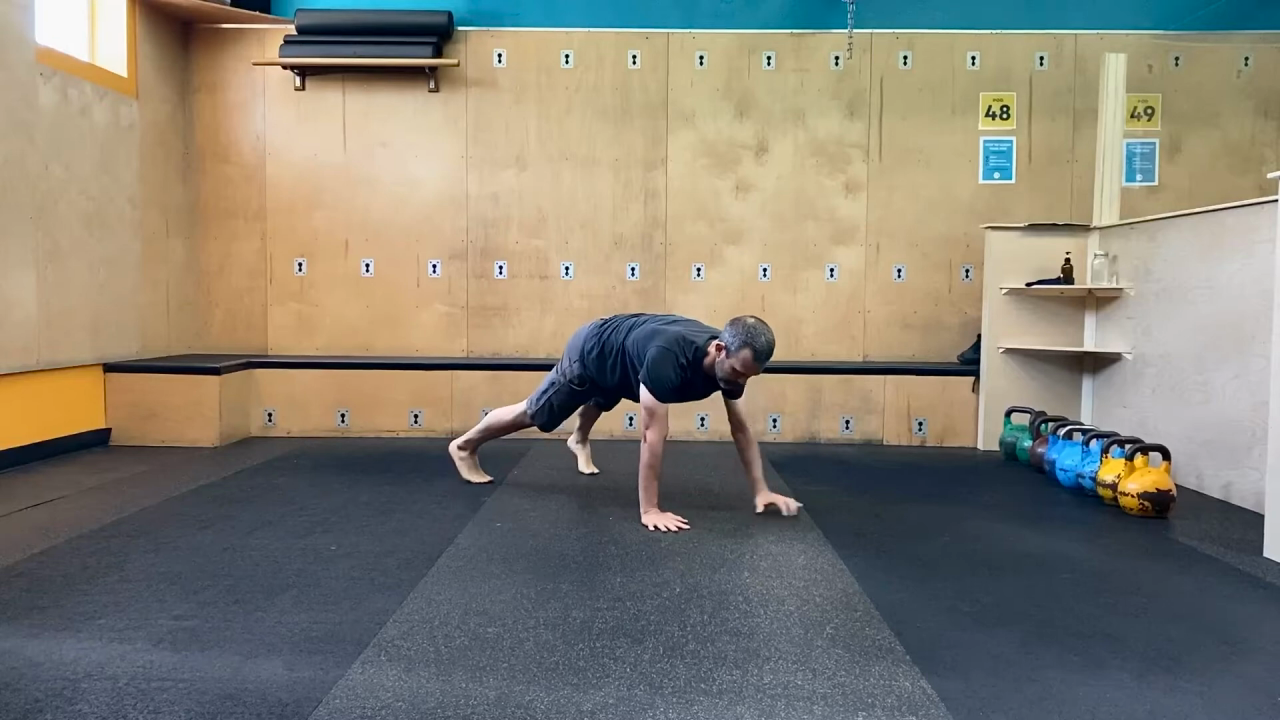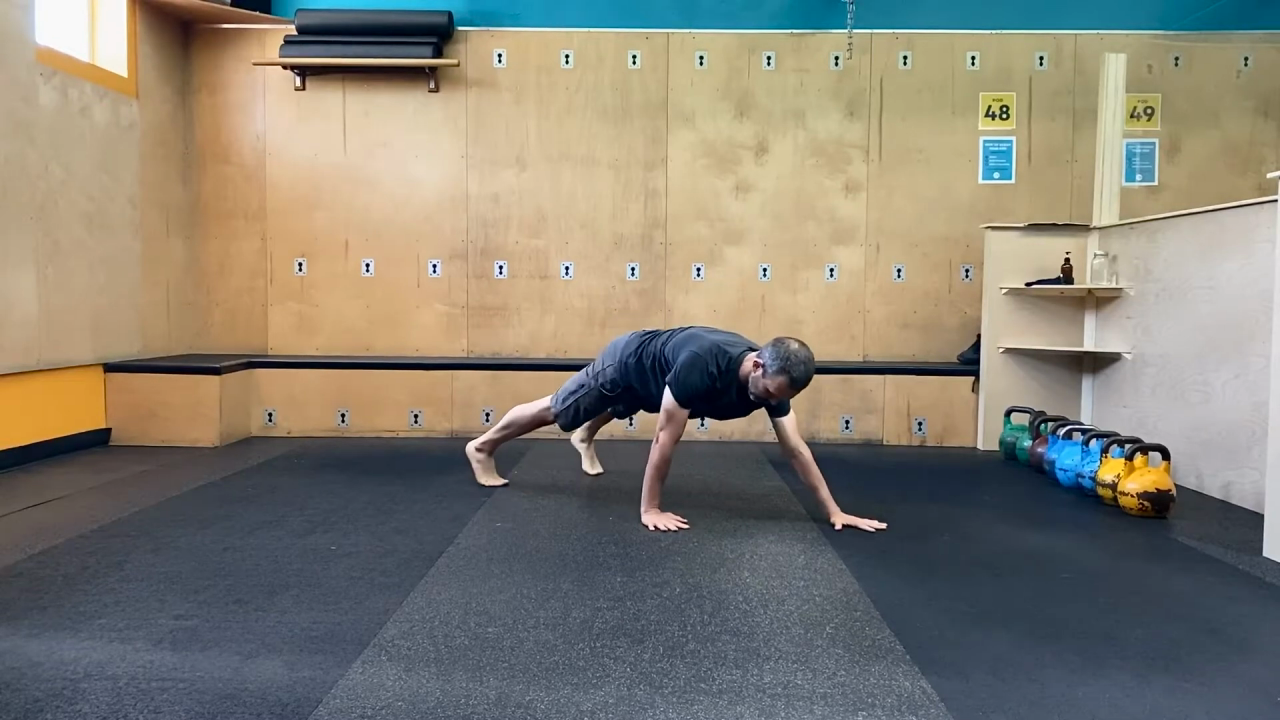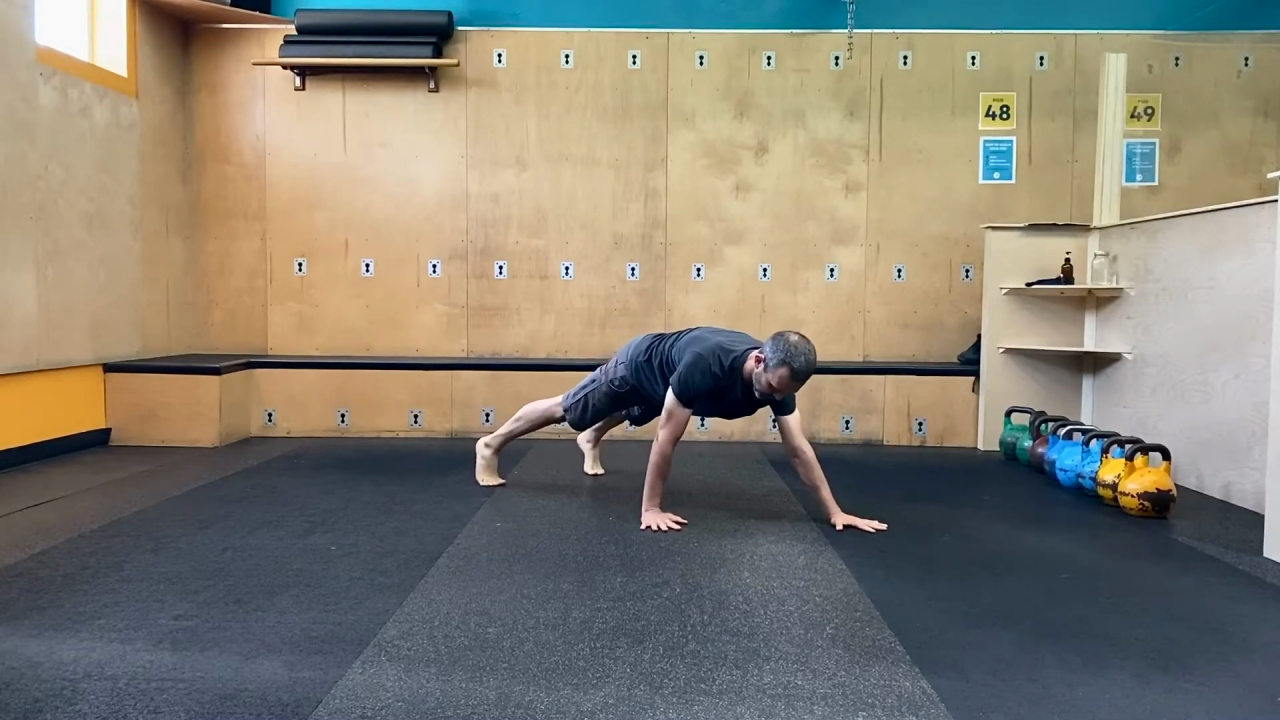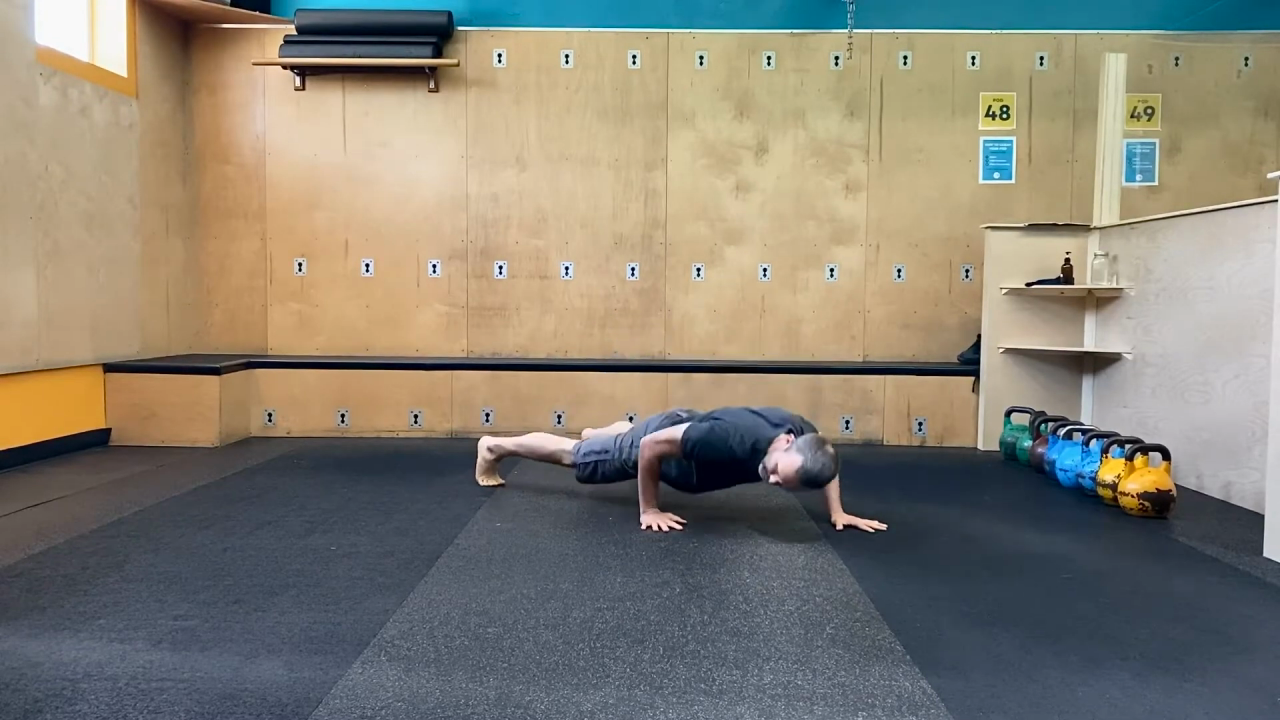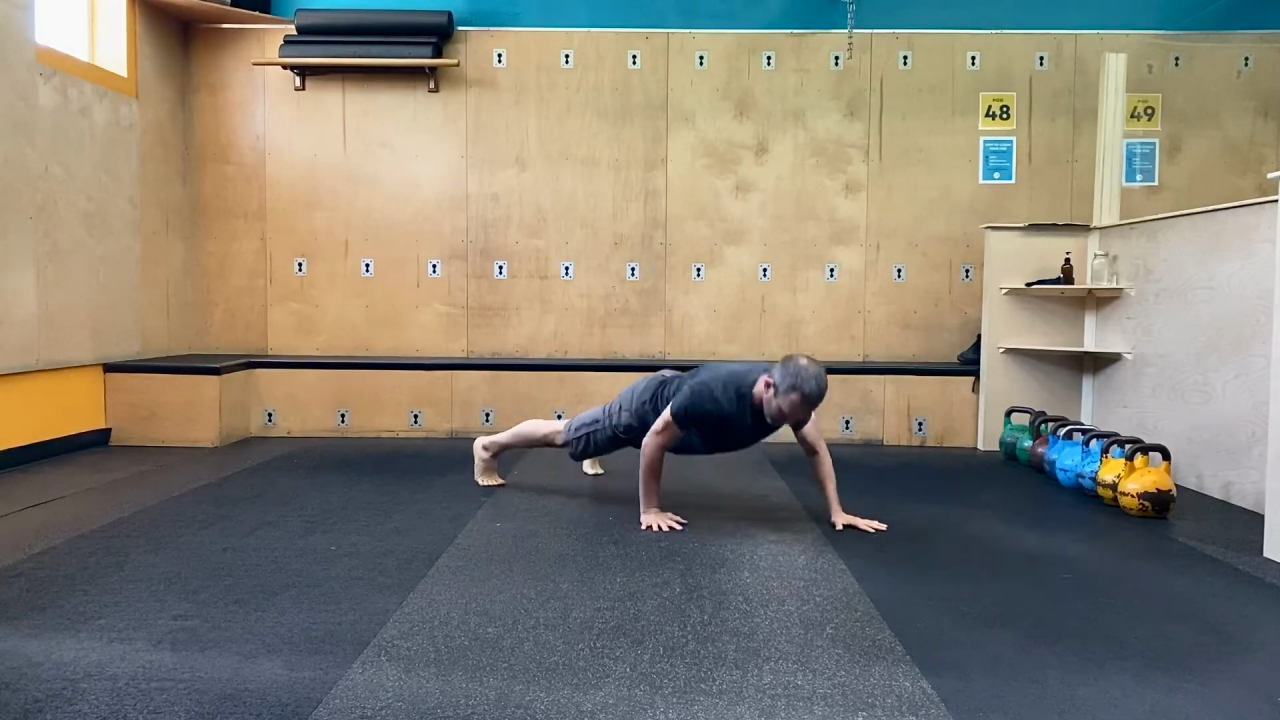
dt=1s
person 1, frame 1
left shoulder: (728, 360)
right shoulder: (670, 357)
left elbow: (741, 427)
right elbow: (654, 435)
left wrist: (762, 490)
right wrist: (650, 511)
left hip: (617, 359)
right hip: (591, 351)
left knee: (601, 400)
right knee: (531, 414)
left ankle: (580, 441)
right ankle: (464, 447)
person 1, frame 2
left shoulder: (772, 381)
right shoulder: (702, 365)
left elbow: (795, 448)
right elbow: (666, 439)
left wrist: (833, 511)
right wrist: (650, 510)
left hip: (647, 382)
right hip: (627, 362)
left knee: (616, 408)
right knee: (553, 410)
left ankle: (585, 438)
right ankle: (482, 448)
person 1, frame 3
left shoulder: (777, 377)
right shoulder: (706, 364)
left elbow: (798, 448)
right elbow: (666, 440)
left wrist: (834, 512)
right wrist: (650, 510)
left hip: (660, 384)
right hip: (639, 364)
left knee: (630, 415)
right knee: (564, 409)
left ankle: (591, 439)
right ankle: (490, 446)
person 1, frame 4
left shoulder: (802, 432)
right shoulder: (732, 443)
left elbow: (827, 452)
right elbow: (651, 447)
left wrist: (836, 510)
right wrist: (648, 511)
left hip: (687, 430)
right hip: (659, 438)
right knee: (570, 455)
left ankle: (596, 433)
right ankle: (495, 447)
person 1, frame 5
left shoulder: (787, 396)
right shoulder: (714, 394)
left elbow: (816, 447)
right elbow: (652, 440)
left wrist: (836, 512)
right wrist: (649, 510)
left hip: (675, 407)
right hip: (644, 407)
right knee: (564, 435)
left ankle: (591, 456)
right ankle: (488, 447)
